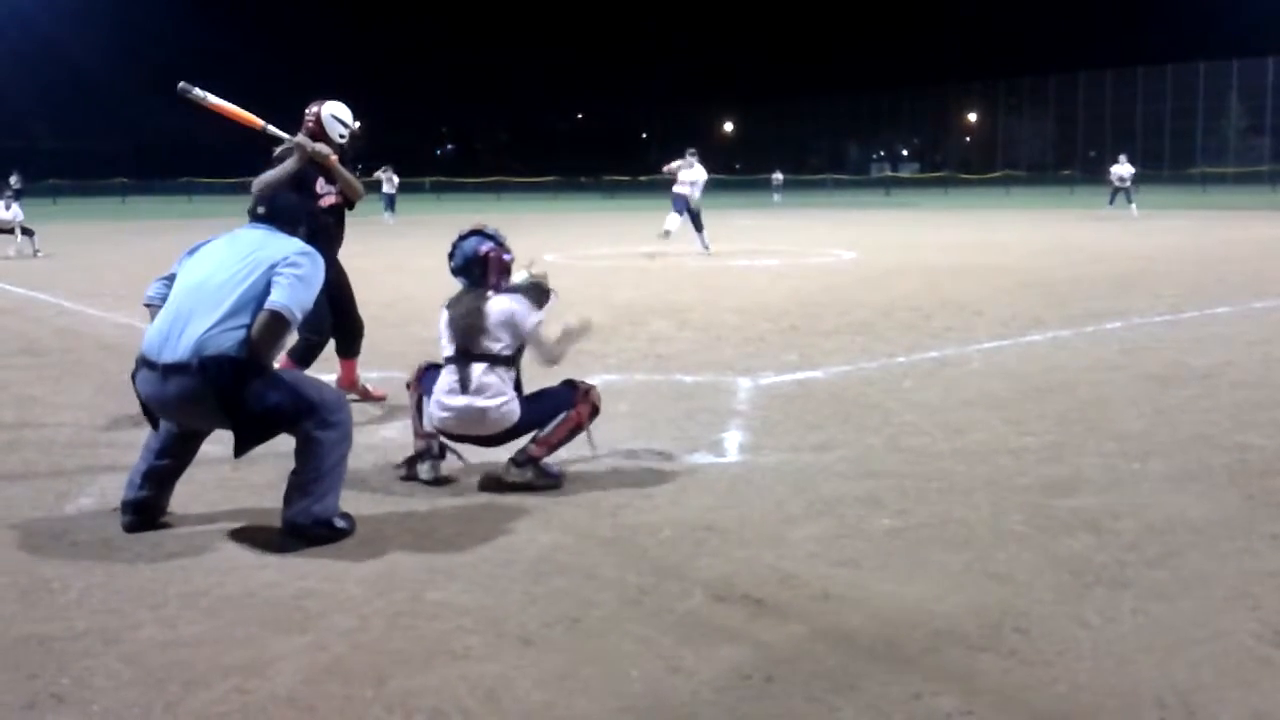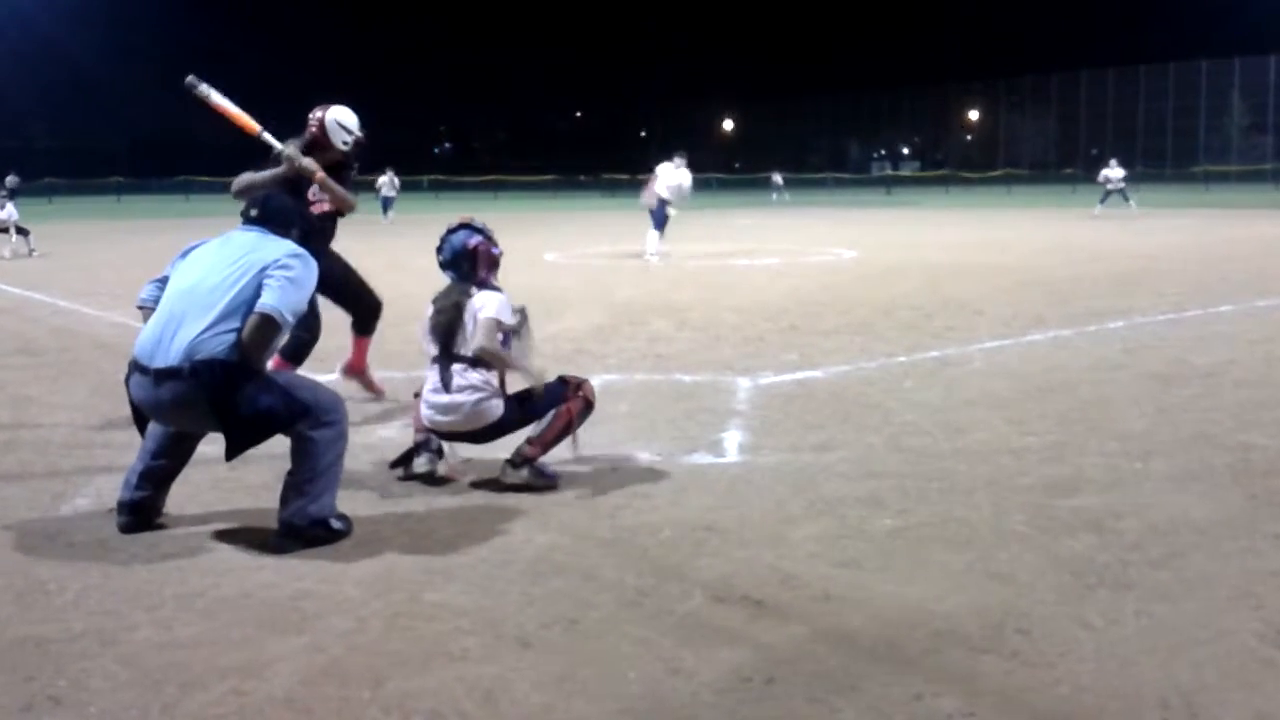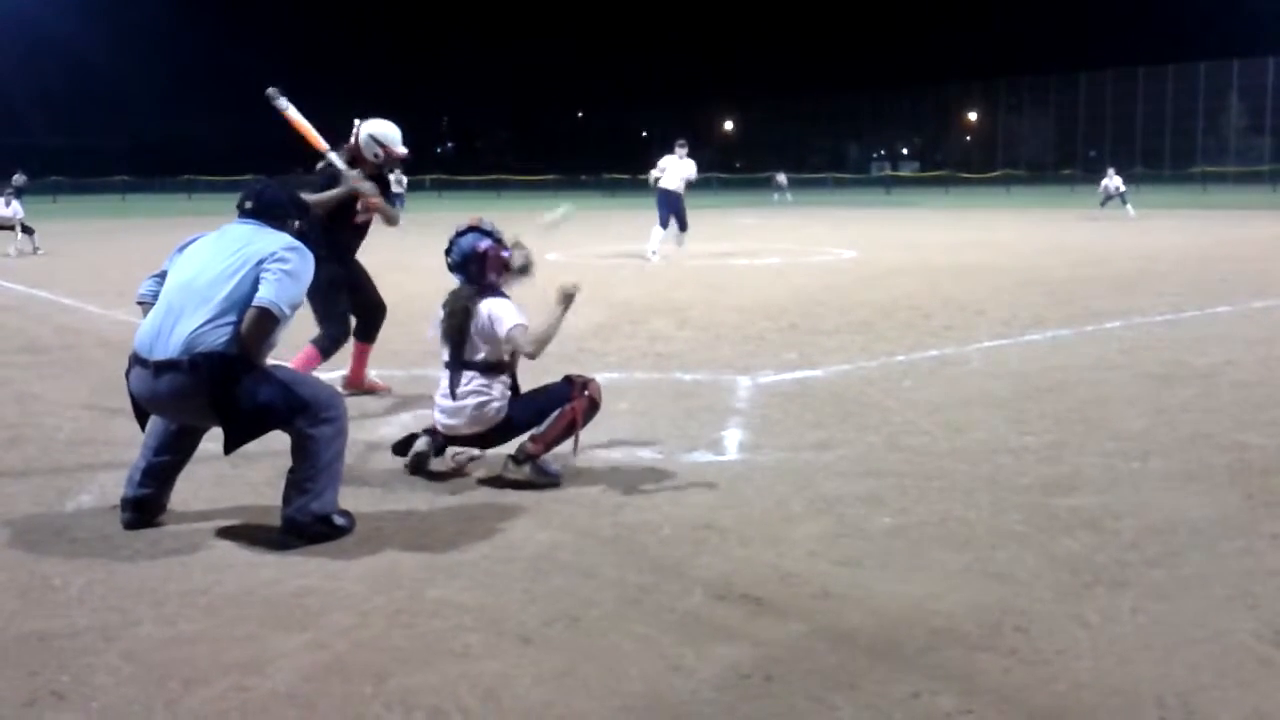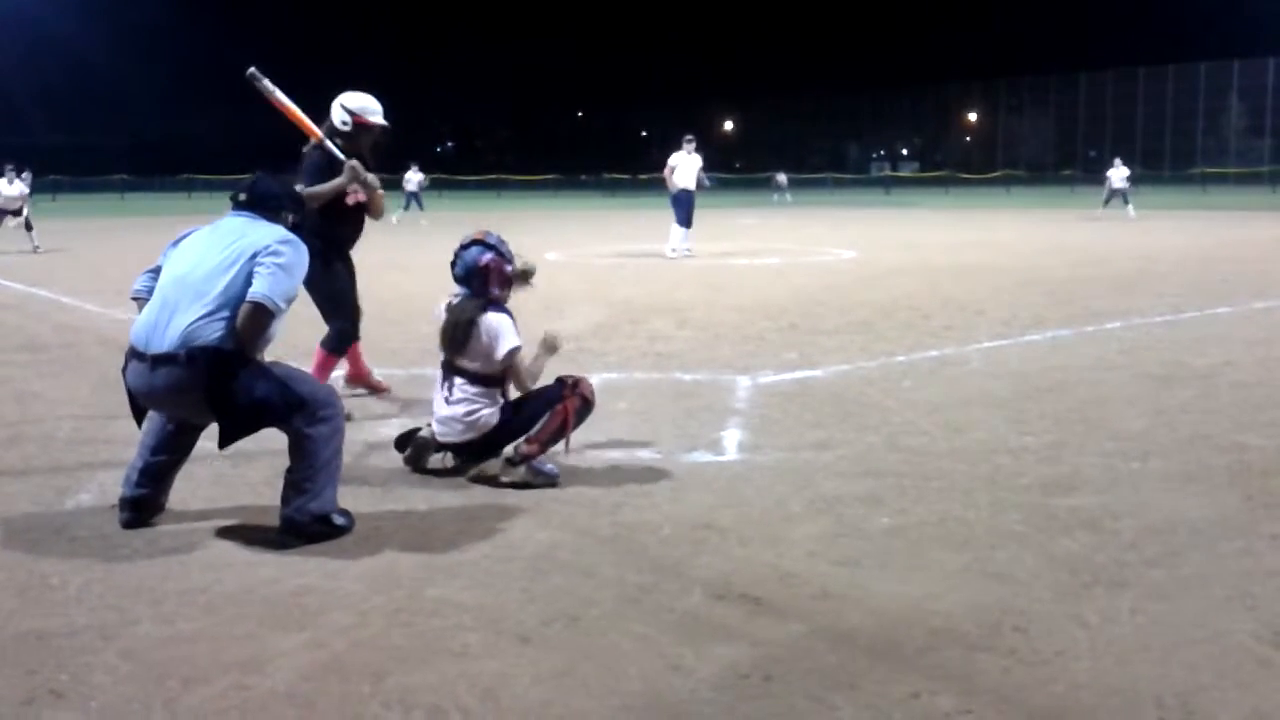
dt=0.4s
person 1, frame 1
left shoulder: (210, 245)
right shoulder: (301, 253)
left elbow: (156, 296)
right elbow: (277, 317)
right wrist: (254, 378)
left hip: (151, 376)
right hip: (210, 377)
left knee: (187, 411)
right knee: (329, 410)
left ankle: (140, 505)
right ankle: (311, 522)
person 1, frame 2
left shoulder: (202, 247)
right shoulder: (293, 256)
left elbow: (149, 299)
right elbow: (267, 319)
right wrist: (247, 374)
left hip: (143, 383)
right hip: (202, 384)
left knee: (184, 396)
right knee: (324, 411)
left ankle: (137, 505)
right ankle: (306, 522)
person 1, frame 3
left shoulder: (199, 241)
right shoulder: (289, 249)
left elbow: (148, 295)
right elbow: (264, 315)
right wrist: (248, 368)
left hip: (143, 377)
right hip: (201, 378)
left knee: (186, 399)
right knee: (324, 407)
left ankle: (141, 502)
right ankle: (309, 518)
person 1, frame 4
left shoulder: (194, 235)
right shoulder: (283, 242)
left elbow: (143, 291)
right elbow: (257, 309)
right wrist: (245, 361)
left hip: (139, 372)
right hip: (197, 373)
left knee: (183, 404)
right knee: (320, 406)
left ankle: (138, 501)
right ankle: (309, 518)
person 2, frame 1
left shoulder: (331, 164)
right shoulder: (291, 159)
left elbow: (357, 195)
right elbow: (258, 191)
left wrist: (332, 163)
right wrist: (297, 159)
left hip: (326, 260)
left knee: (350, 325)
right knee: (316, 333)
left ankle: (349, 381)
person 2, frame 2
left shoulder: (338, 167)
right shoulder: (290, 161)
left elbow: (349, 206)
right elbow: (239, 189)
left wrist: (319, 176)
right wrist: (284, 171)
left hip: (320, 254)
left knee: (369, 306)
right knee: (306, 331)
left ankle: (357, 366)
person 2, frame 3
left shoulder: (376, 181)
right shoulder: (335, 173)
left elbow: (393, 219)
left wrist: (377, 201)
right wrist: (344, 191)
left hip: (342, 257)
right hip: (317, 258)
left knee: (374, 310)
right knee: (336, 331)
left ankle: (356, 377)
person 2, frame 4
left shoulder: (359, 161)
right shoulder: (321, 157)
left elbow: (376, 213)
right elbow: (299, 200)
left wrist: (372, 190)
right wrist: (344, 181)
left hip: (336, 251)
right hip: (314, 252)
left knee: (349, 314)
right knee: (343, 324)
left ankle: (358, 372)
person 3, frame 1
left shoulder: (450, 309)
right shoulder: (513, 303)
right elbow: (550, 356)
right wrist: (570, 333)
left hip: (445, 420)
right hip: (496, 422)
left knee: (426, 373)
right knee: (587, 396)
left ankle: (425, 454)
right ankle: (525, 464)
person 3, frame 2
left shoulder: (438, 304)
right shoulder: (492, 298)
right elbow: (483, 346)
right wrist: (524, 368)
left hip: (436, 419)
right hip: (482, 417)
right knee: (581, 391)
left ankle: (424, 449)
right ankle: (521, 463)
person 3, frame 3
left shoulder: (451, 303)
right shoulder: (497, 305)
right elbow: (530, 348)
left wrist: (512, 272)
right wrist: (561, 307)
left hip: (448, 423)
right hip: (487, 422)
right knee: (587, 391)
left ankle: (432, 440)
right ankle: (524, 459)
person 3, frame 4
left shoulder: (452, 306)
right shoulder: (496, 319)
right elbow: (525, 383)
left wrist: (510, 283)
right wrist: (544, 352)
left hip: (447, 428)
right hip: (478, 431)
right knee: (580, 390)
left ankle: (433, 439)
right ankle: (521, 461)
